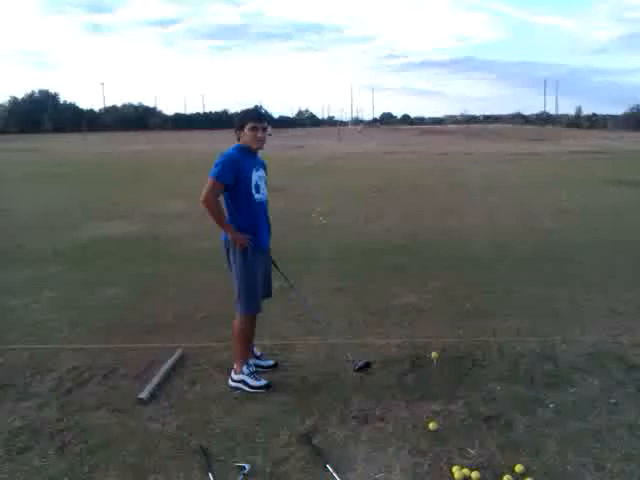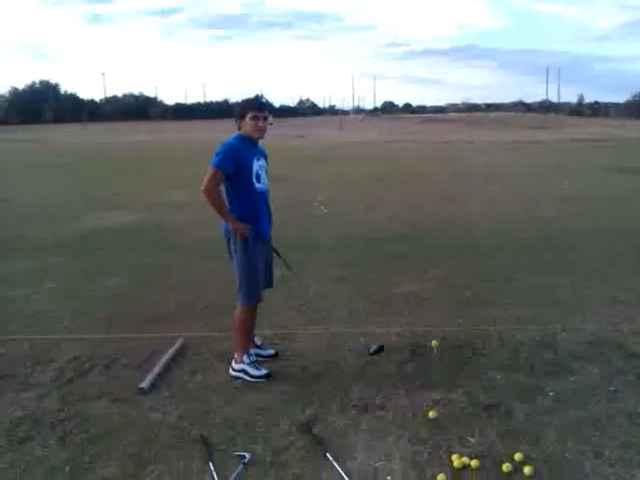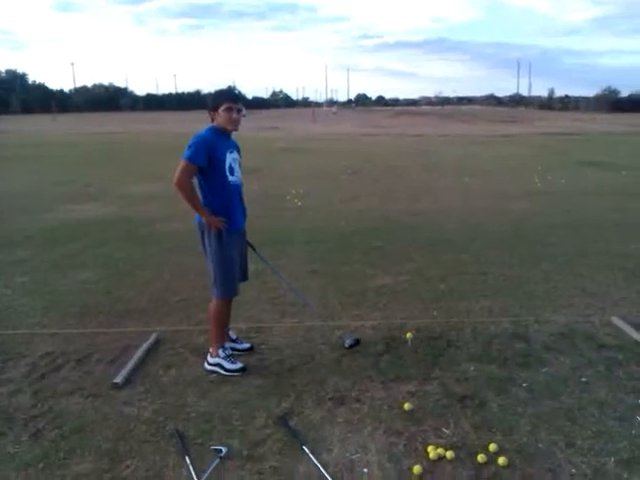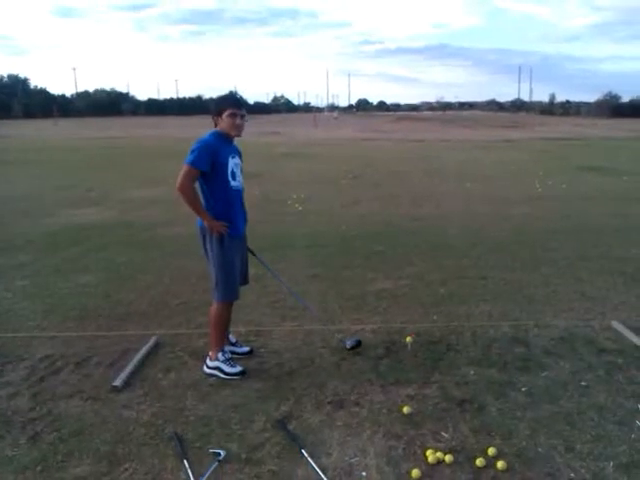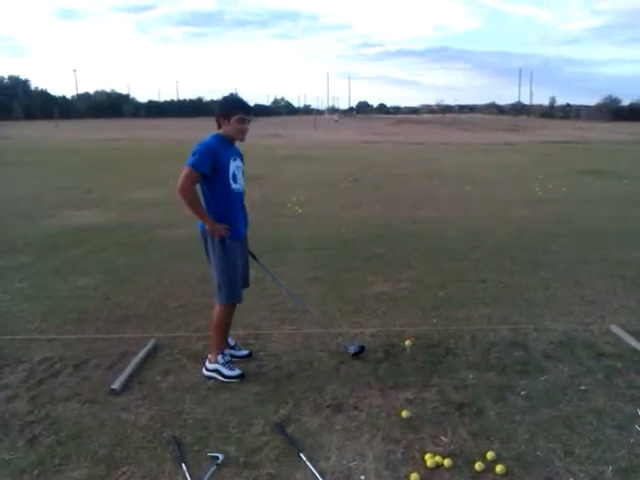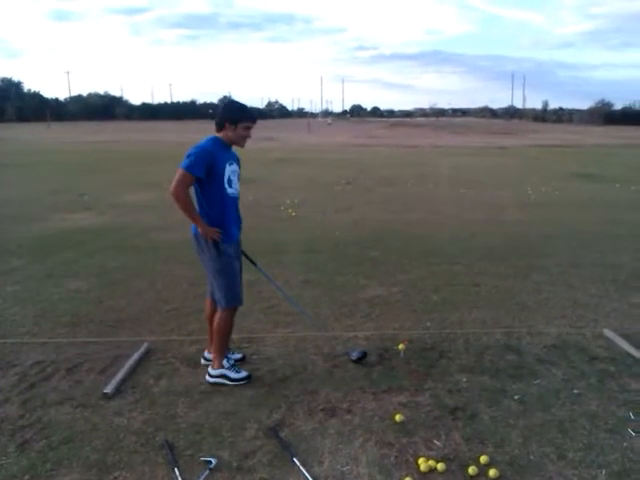
dt=0.3s
person 1, frame 1
left shoulder: (259, 162)
right shoulder: (231, 159)
right elbow: (208, 197)
right wrist: (231, 232)
left hip: (261, 241)
right hip: (243, 244)
left knee: (254, 303)
right knee: (247, 307)
left ankle: (249, 352)
right ankle: (239, 370)
person 1, frame 2
left shoulder: (260, 152)
right shoulder: (231, 148)
right elbow: (208, 187)
right wrist: (232, 222)
left hip: (261, 231)
right hip: (244, 234)
left knee: (255, 293)
right knee: (248, 297)
left ankle: (250, 342)
right ankle: (240, 360)
person 1, frame 3
left shoulder: (232, 144)
right shoulder: (204, 140)
right elbow: (180, 180)
right wrist: (206, 215)
left hip: (235, 225)
right hip: (219, 227)
left knee: (230, 287)
right knee: (223, 290)
left ankle: (224, 336)
right ankle: (215, 354)
person 1, frame 4
left shoulder: (233, 149)
right shoulder: (207, 145)
right elbow: (183, 184)
right wrist: (208, 219)
left hip: (236, 229)
right hip: (220, 232)
left knee: (231, 290)
right knee: (224, 294)
left ankle: (224, 339)
right ankle: (215, 357)
person 1, frame 5
left shoulder: (235, 151)
right shoulder: (209, 148)
right elbow: (184, 187)
right wrist: (209, 222)
left hip: (237, 231)
right hip: (221, 234)
left knee: (232, 293)
right knee: (227, 297)
left ankle: (223, 342)
right ankle: (214, 359)
person 1, frame 6
left shoulder: (231, 156)
right shoulder: (204, 151)
right elbow: (177, 189)
right wrist: (202, 225)
left hip: (228, 236)
right hip: (214, 239)
left knee: (217, 295)
right knee: (229, 301)
left ankle: (214, 349)
right ankle: (218, 366)
